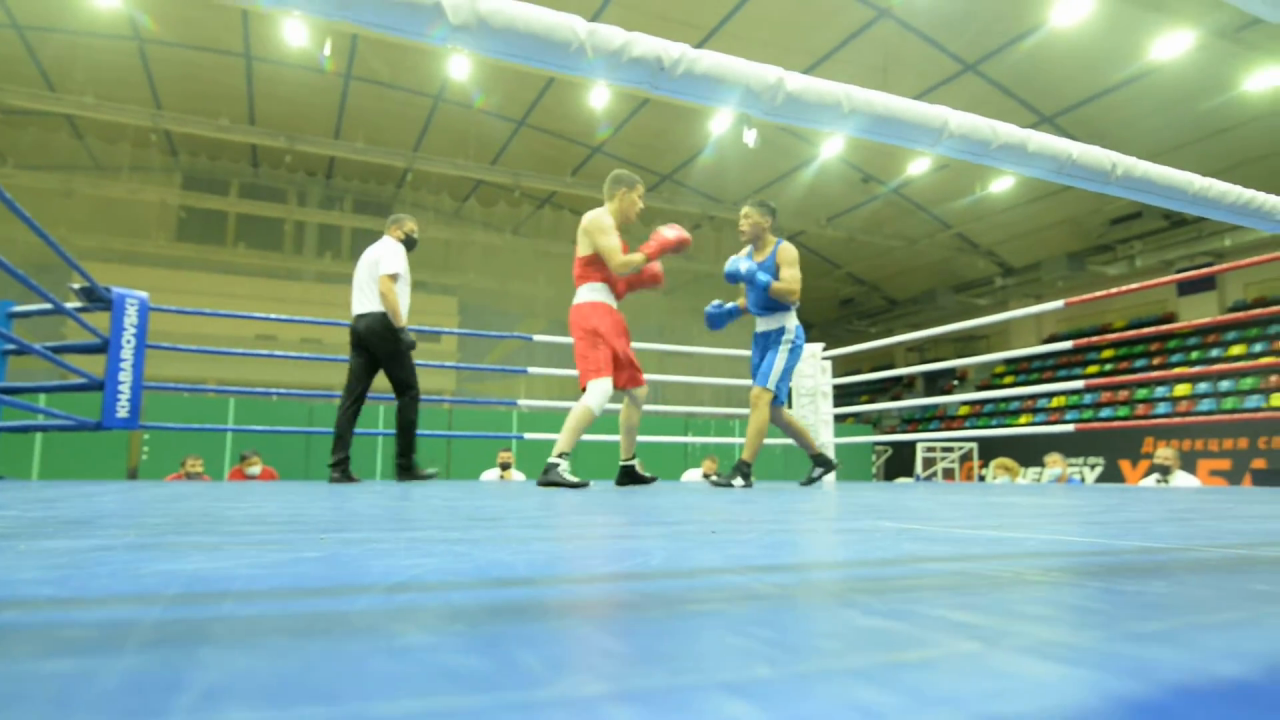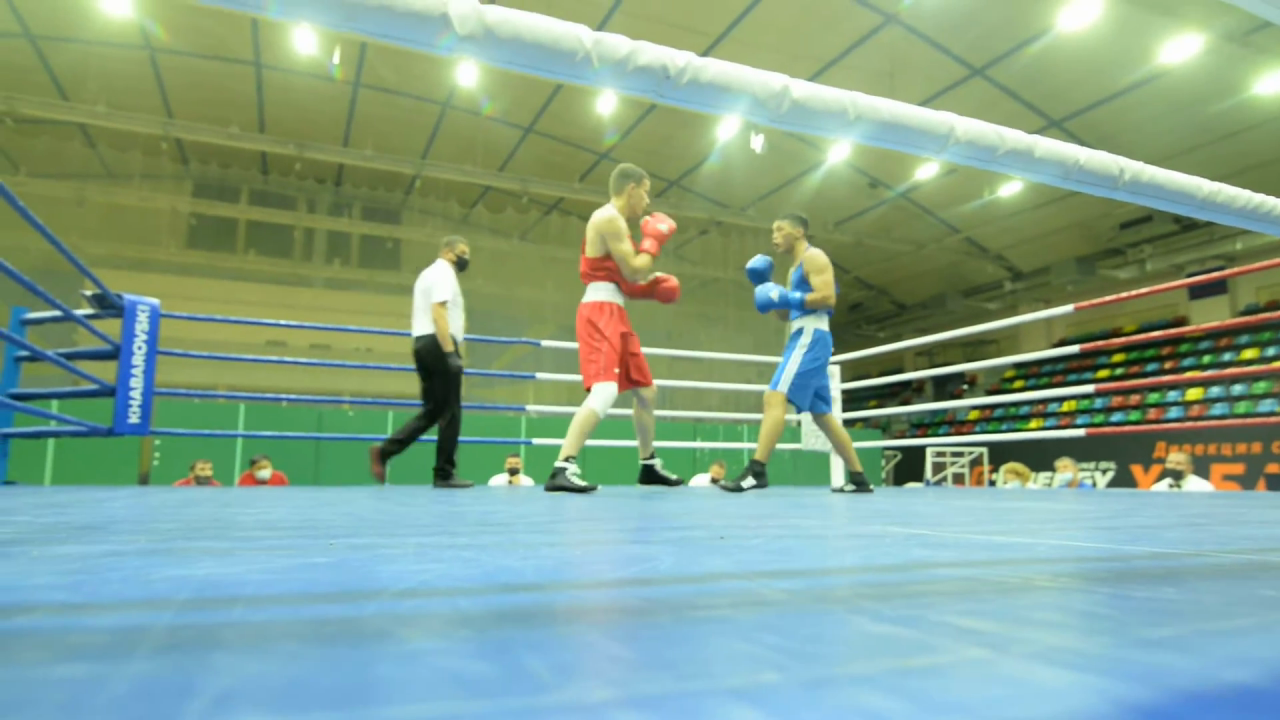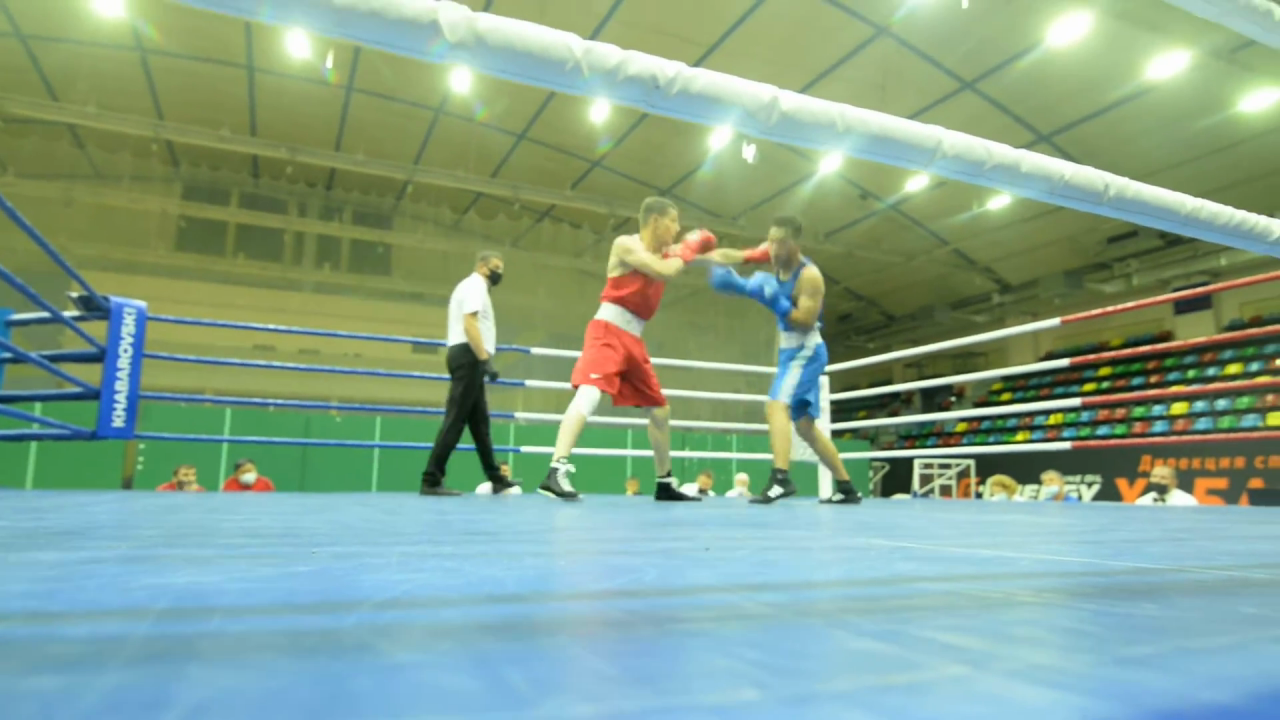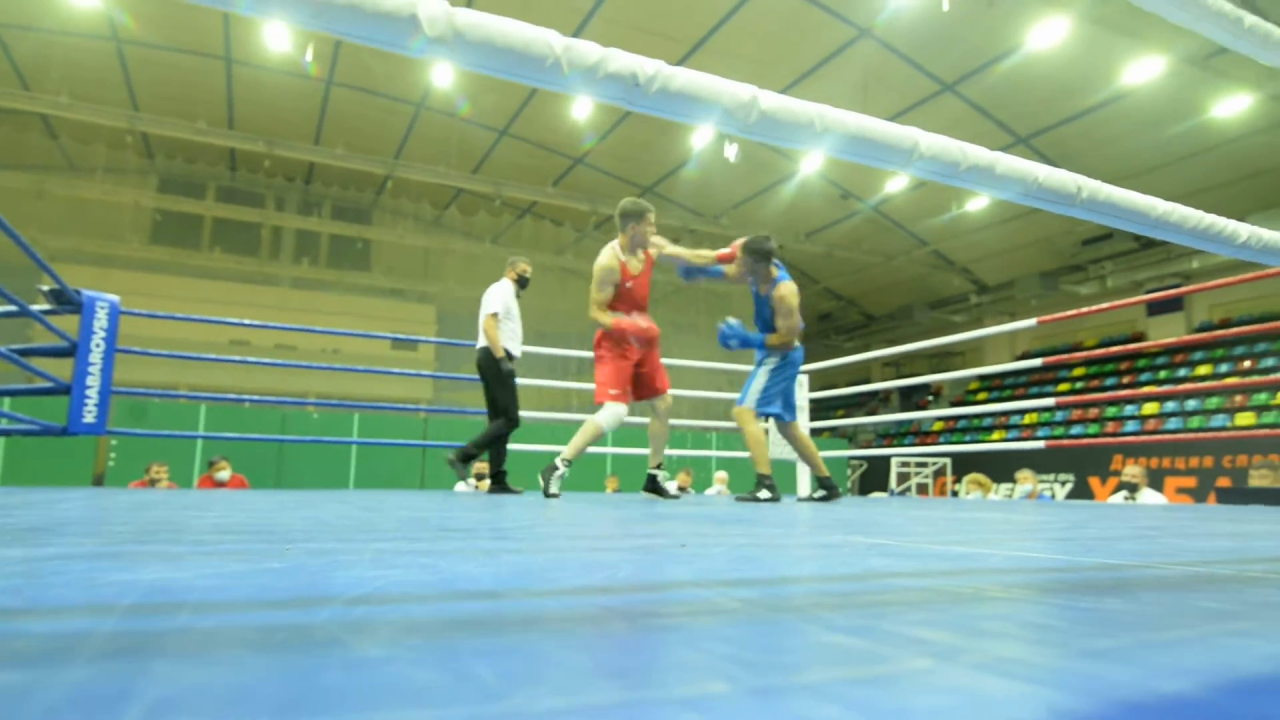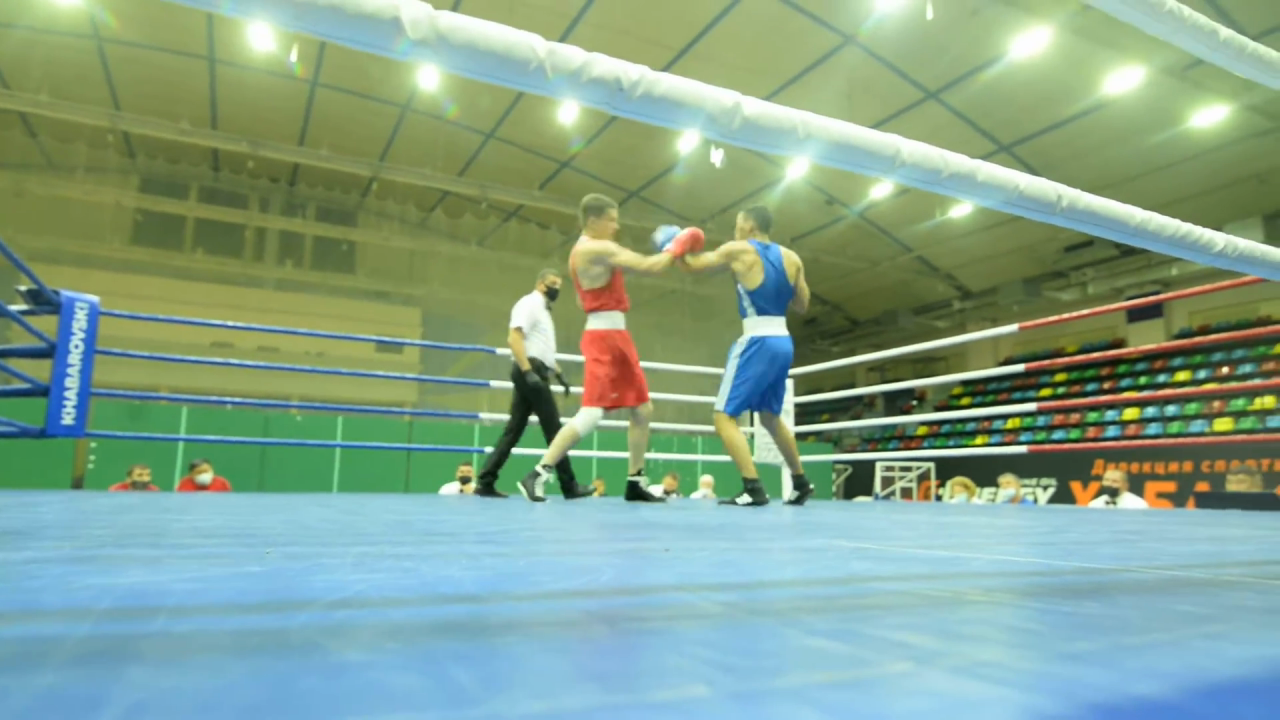
dt=0.3s
person 1, frame 1
left shoulder: (610, 225)
right shoulder: (597, 219)
right elbow: (621, 267)
left wrist: (640, 276)
right wrist: (658, 246)
left hip: (607, 317)
right hip: (593, 313)
left knee: (636, 391)
right knee: (600, 389)
left ankle: (628, 467)
right ankle: (555, 465)
person 1, frame 2
left shoulder: (617, 221)
right shoulder: (609, 218)
right elbow: (632, 271)
left wrist: (649, 286)
right wrist: (653, 242)
left hip: (614, 315)
right hip: (601, 313)
left knee: (646, 391)
right knee: (605, 391)
left ankle: (649, 466)
right ankle: (562, 469)
person 1, frame 3
left shoulder: (667, 250)
right shoulder: (627, 245)
left elbow: (702, 251)
right elbow: (665, 271)
right wrist: (687, 250)
left hip: (633, 342)
right hip: (606, 334)
left knee: (660, 411)
right knee: (589, 395)
left ankle: (665, 482)
right ankle: (557, 470)
person 1, frame 4
left shoulder: (650, 245)
right shoulder: (606, 262)
left elbow: (687, 257)
right elbow: (595, 311)
left wrist: (725, 255)
right wrist: (626, 326)
left hip: (640, 339)
right hip: (614, 340)
left knee: (662, 403)
right knee: (614, 411)
left ankle: (654, 476)
right ankle: (558, 467)
person 1, frame 5
left shoulder: (584, 251)
right shoulder: (597, 248)
right elbow: (649, 267)
right wrist: (681, 245)
left hip: (616, 338)
right hip: (606, 337)
left knee: (641, 410)
right knee: (592, 412)
left ankle: (635, 482)
right ankle: (539, 473)
person 2, frame 1
left shoulder: (785, 251)
right shoulder: (746, 253)
left elbow: (791, 294)
left wrist: (754, 276)
right wrist: (728, 310)
left hip: (785, 335)
right hip: (763, 336)
left knee: (760, 398)
right knee: (773, 411)
left ankle: (742, 471)
right ankle: (820, 459)
person 2, frame 2
left shoulder: (813, 256)
right shoulder: (796, 266)
left elbow: (828, 298)
right elbow: (785, 313)
left wrist: (786, 297)
right wrist: (764, 284)
left hip: (811, 337)
right hip: (806, 339)
left knee: (775, 398)
right knee: (823, 416)
left ankle: (755, 472)
right ankle: (858, 479)
person 2, frame 3
left shoulder: (810, 275)
right shoulder: (778, 261)
left elbow: (806, 322)
left wrist: (776, 300)
left hip: (807, 350)
right hip: (790, 352)
left knee: (777, 408)
right knee: (807, 426)
left ankle: (782, 479)
right ankle: (846, 487)
person 2, frame 4
left shoulder: (784, 292)
right shoulder: (764, 263)
left elbow: (787, 340)
right elbow: (734, 272)
left wrist: (745, 338)
right wrist: (706, 269)
left hip: (780, 356)
right hip: (768, 353)
left knee: (744, 413)
right knee: (787, 425)
left ankle: (766, 484)
right ankle: (826, 483)
person 2, frame 5
left shoulder: (742, 250)
right shoulder: (791, 257)
left elbow: (695, 265)
right elbow: (802, 305)
left hip: (756, 345)
right hip: (781, 344)
left knee: (724, 418)
right knee: (770, 417)
left ankle: (753, 489)
right ankle: (800, 482)
person 3, frame 1
left shoulder: (369, 252)
right shoulder: (392, 249)
right elbow: (386, 287)
right wrist: (402, 329)
left hip: (360, 324)
right hip: (381, 325)
left knee: (353, 397)
right knee: (409, 394)
left ankle: (338, 467)
right ankle: (405, 466)
person 3, frame 2
left shoulder: (429, 274)
right shoulder: (444, 274)
right elbow: (439, 315)
right wrist: (451, 354)
left hip: (422, 345)
right hip: (438, 346)
left knee: (432, 412)
right knee: (449, 411)
left ankle: (385, 449)
right ankle: (444, 474)
person 3, frame 3
left shoulder: (471, 287)
right shoulder: (475, 286)
right elbow: (469, 325)
right wrist: (485, 360)
left hip: (466, 358)
right hip: (468, 357)
left knee: (479, 421)
right knee: (455, 420)
left ankle: (496, 479)
right ankle: (431, 480)
person 3, frame 4
left shoulder: (508, 294)
right shoulder: (501, 290)
right elbow: (489, 326)
left wrist: (505, 361)
right wrist: (503, 360)
left hip: (498, 361)
right hip: (495, 360)
left knee: (502, 419)
right knee: (509, 419)
left ankle: (498, 480)
right ankle: (462, 457)
person 3, frame 5
left shoulder: (543, 310)
right shoulder: (529, 304)
right elbow: (514, 338)
left wrist: (558, 375)
right wrist: (528, 371)
left hip: (537, 374)
right hip: (530, 372)
left knee: (514, 429)
right knee: (553, 426)
left ankle: (486, 481)
right ankle: (570, 486)
